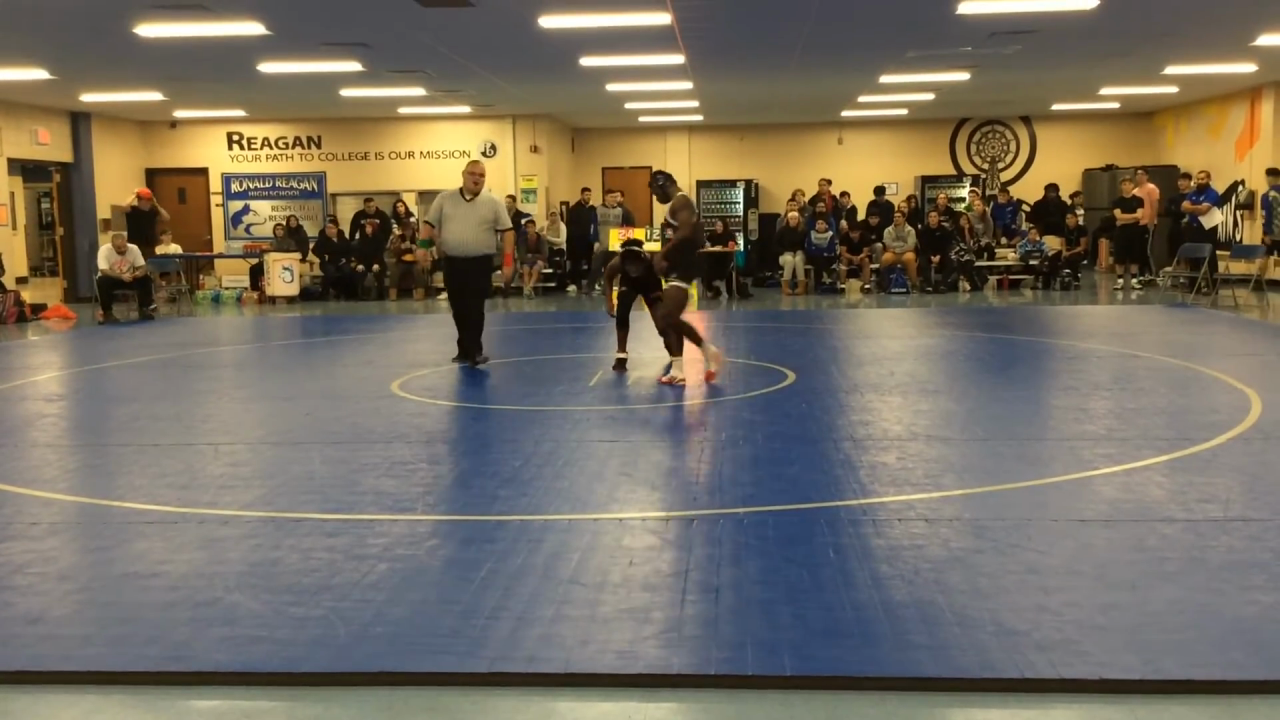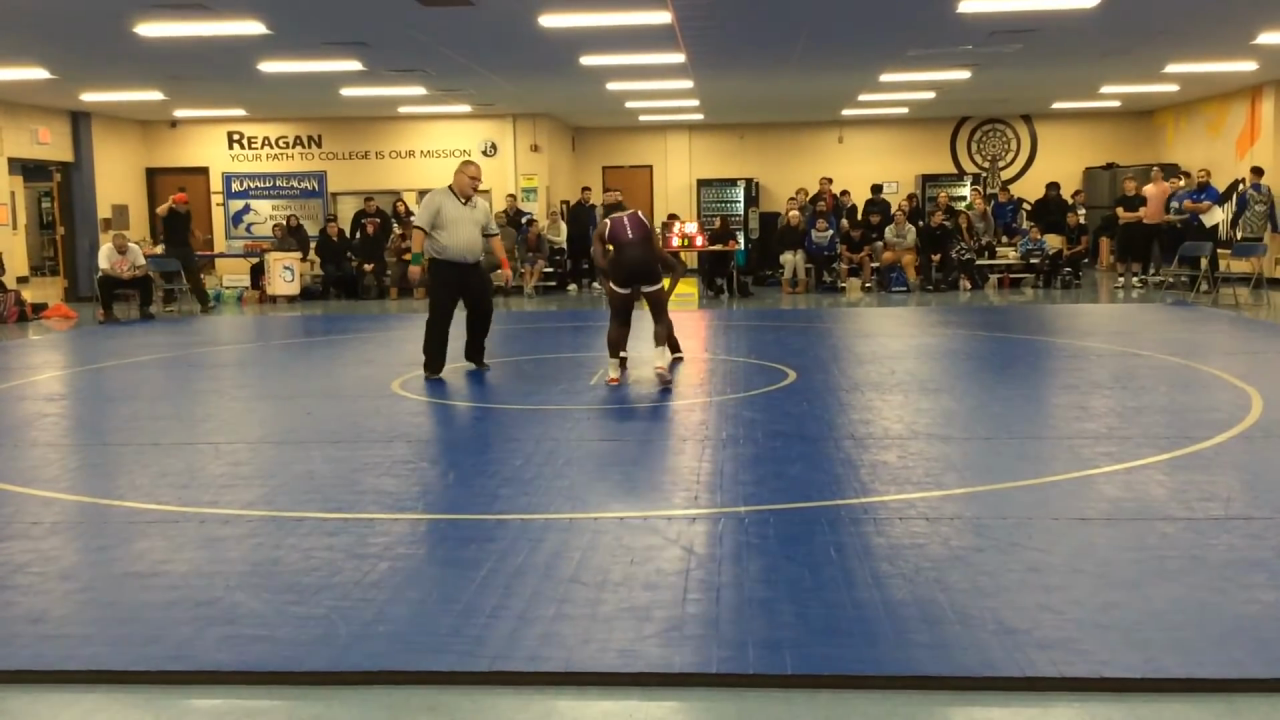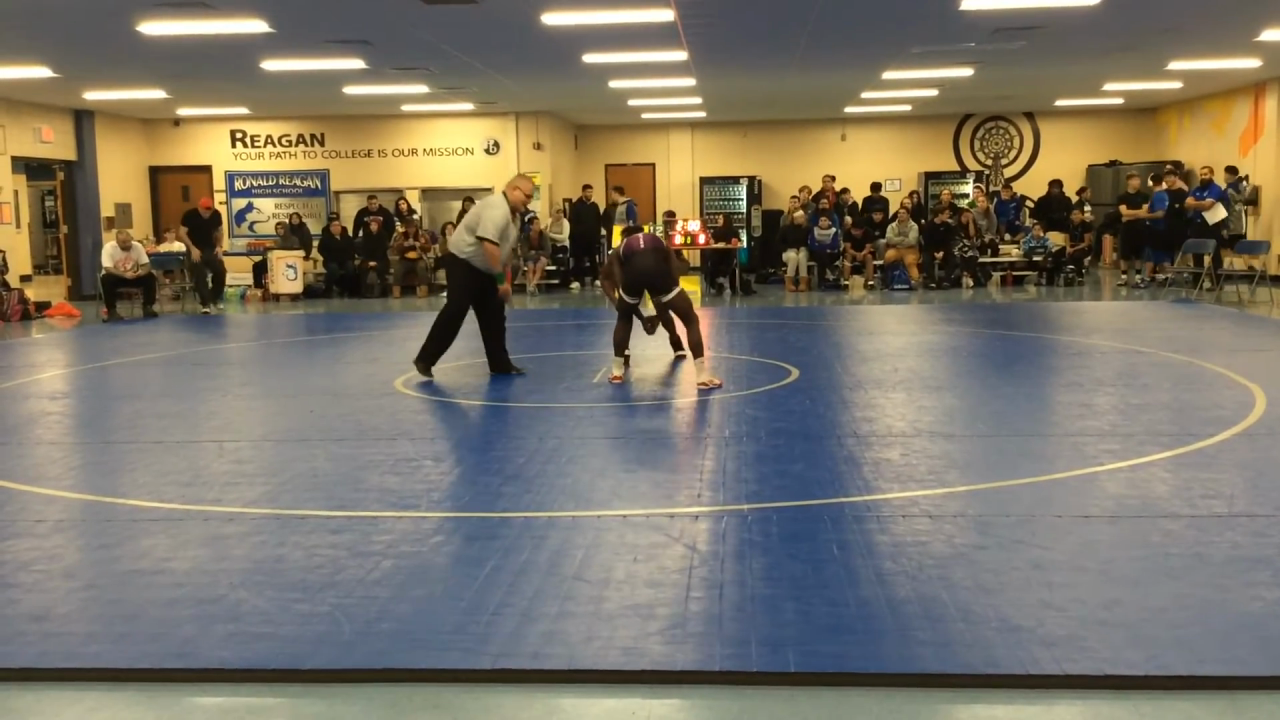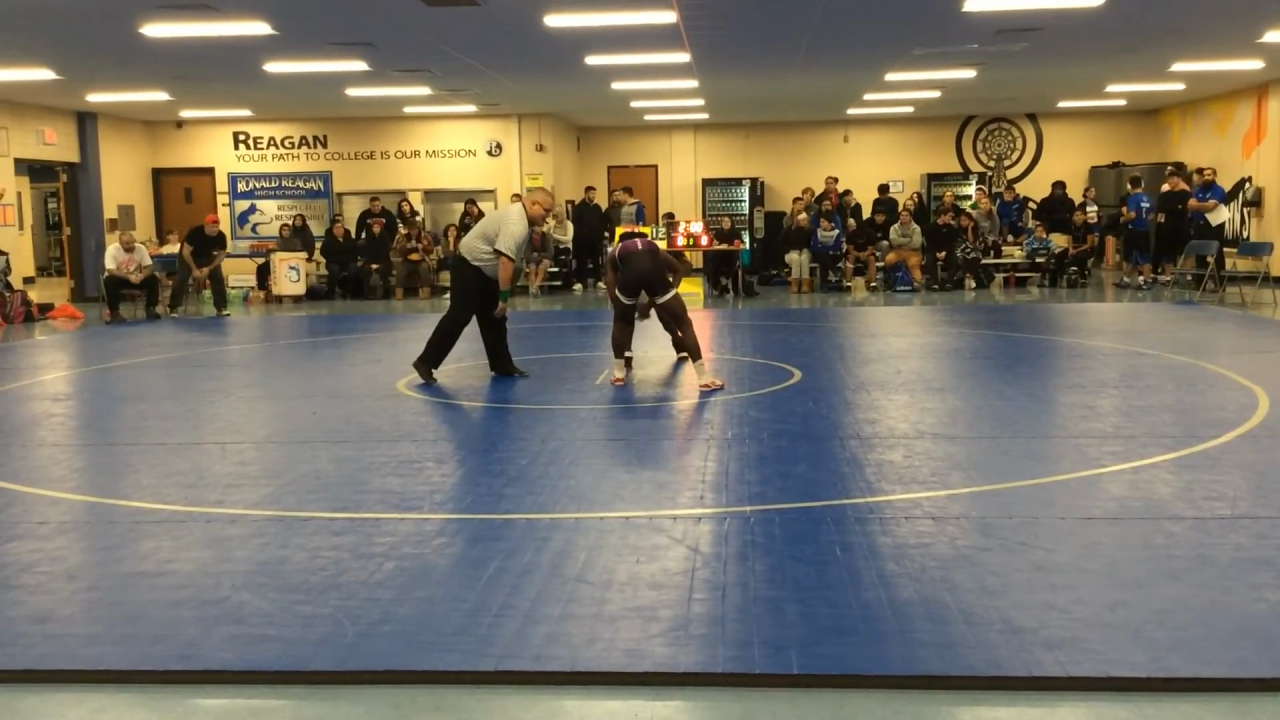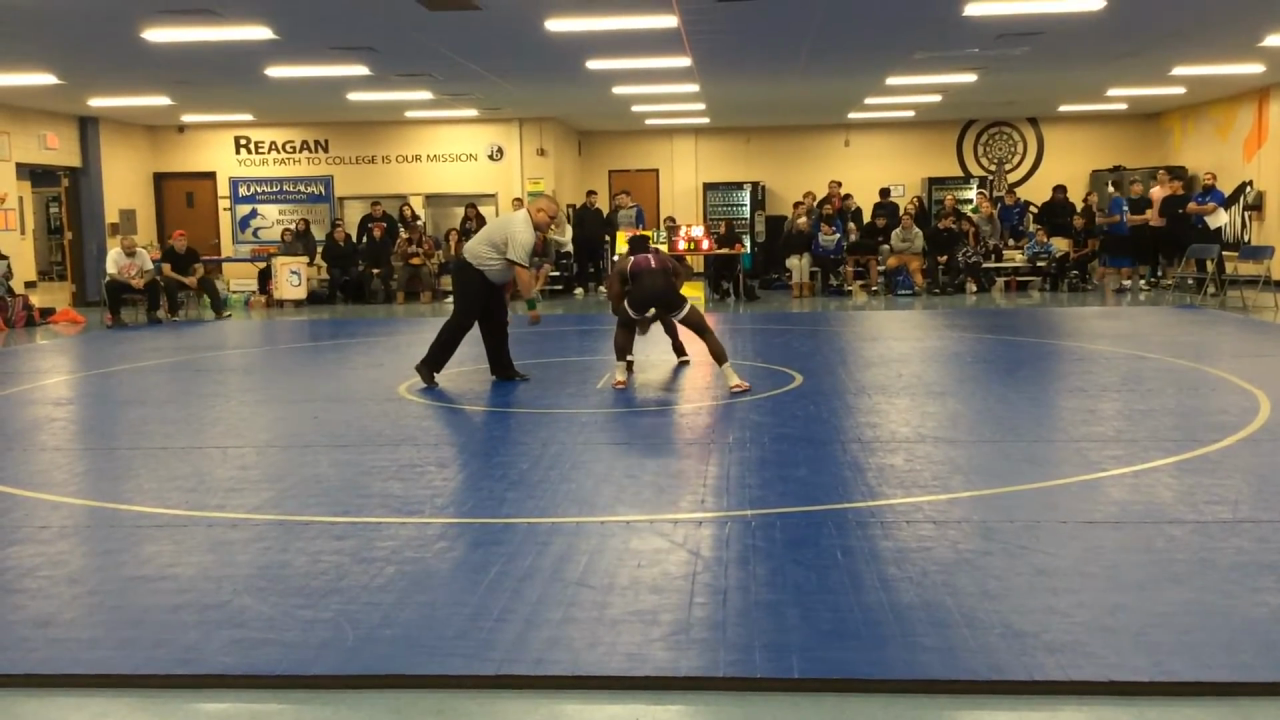
dt=0.7s
person 1, frame 1
left shoulder: (493, 203)
right shoulder: (445, 199)
left elbow: (507, 232)
right elbow: (430, 224)
left wrist: (508, 262)
left hip: (480, 263)
right hip: (453, 263)
left knee: (475, 308)
right knee: (459, 309)
left ankle: (475, 352)
right ankle: (465, 350)
person 1, frame 2
left shoulder: (482, 206)
right shoulder: (436, 199)
left elbow: (492, 236)
right elbow: (420, 230)
left wrist: (504, 264)
right wrist: (416, 261)
left hip: (473, 268)
right hip: (444, 268)
left knee: (483, 311)
right knee: (439, 318)
left ankle: (475, 355)
right ankle: (433, 366)
person 1, frame 3
left shoulder: (513, 214)
right shoulder: (496, 209)
left elbow: (505, 250)
right elbow: (489, 246)
left wrist: (506, 278)
right wrist: (500, 280)
left hip: (485, 272)
right hip: (462, 266)
left knee: (495, 318)
right knee: (454, 314)
left ankle: (500, 365)
right ankle: (424, 360)
person 1, frame 4
left shoulder: (521, 217)
right shoulder: (516, 223)
left elbow: (510, 260)
right elbow: (506, 261)
right wrist: (504, 297)
left hip: (486, 271)
right hip: (469, 267)
left knee: (494, 319)
right knee: (458, 317)
left ankle: (503, 366)
right ankle: (426, 362)
person 1, frame 5
left shoulder: (523, 222)
right shoulder: (522, 231)
right elbow: (521, 271)
left wrist: (505, 289)
right wrist: (532, 306)
left hip: (488, 275)
right hip: (471, 272)
left knee: (497, 322)
right knee: (461, 321)
left ankle: (504, 370)
right ankle: (428, 365)
person 2, frame 1
left shoulder: (680, 201)
right shoulder: (679, 202)
left elbow: (686, 232)
right elbow: (697, 238)
left wrist: (663, 252)
right wrist: (666, 256)
left hip: (682, 265)
right hip: (678, 264)
left knee: (669, 318)
right knee: (666, 319)
left ankle: (710, 353)
right ankle: (677, 371)
person 2, frame 2
left shoulder: (602, 226)
right shoulder: (641, 216)
left elbow: (600, 262)
right elbow: (656, 249)
left hip: (623, 261)
right hip: (647, 258)
left knee: (618, 319)
right knee: (660, 317)
left ankle: (614, 372)
right ankle: (661, 362)
person 2, frame 3
left shoulder: (619, 249)
right shoulder: (659, 241)
left elbow: (618, 283)
right elbow: (672, 276)
right wrist: (659, 315)
left hip: (633, 271)
right hip: (659, 270)
left knee: (624, 319)
right knee: (691, 320)
left ankle: (617, 372)
right ankle: (703, 377)
person 2, frame 4
left shoulder: (615, 253)
right shoulder: (653, 247)
left elbow: (612, 290)
left wrist: (631, 312)
left hip: (629, 273)
right hip: (654, 271)
left knee: (621, 321)
right knee: (684, 323)
left ankle: (619, 374)
right ankle: (704, 379)
person 2, frame 5
left shoulder: (622, 265)
right shoulder: (662, 257)
left elbow: (615, 301)
left wrist: (639, 320)
left hip: (642, 292)
right hip: (667, 291)
left knee: (624, 326)
right knee: (706, 331)
left ankle: (620, 377)
right ankle: (733, 380)
